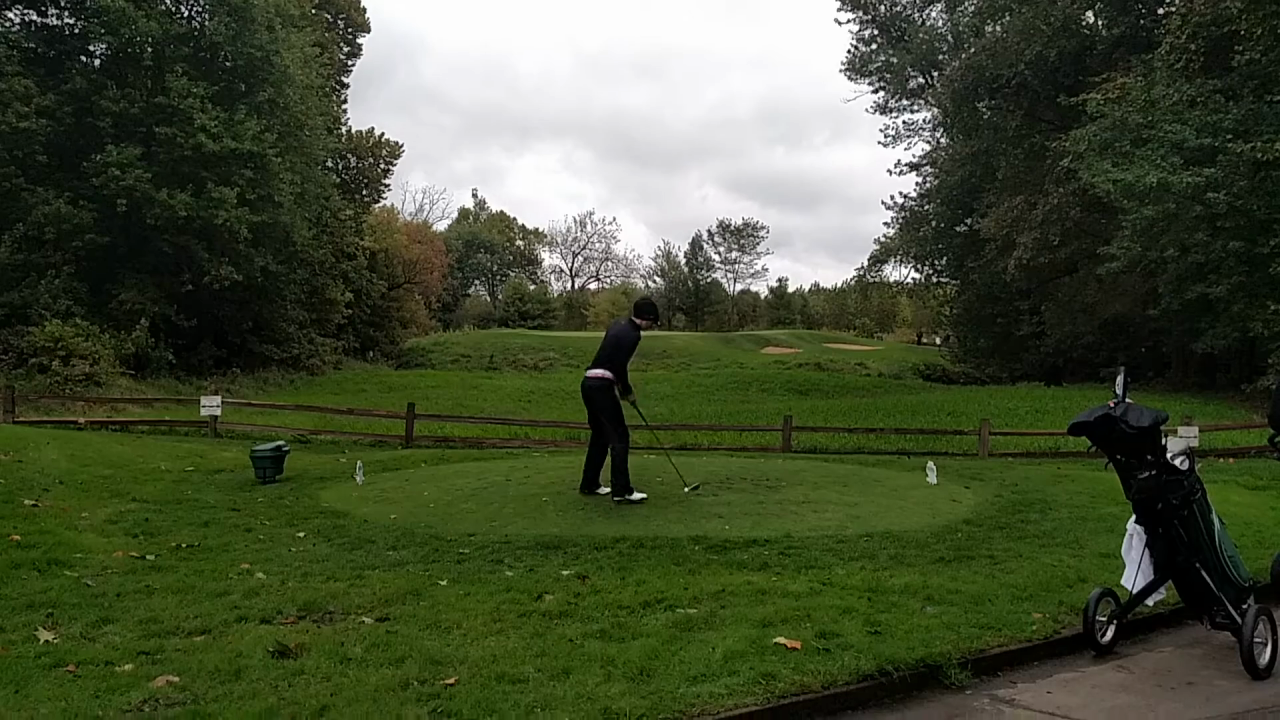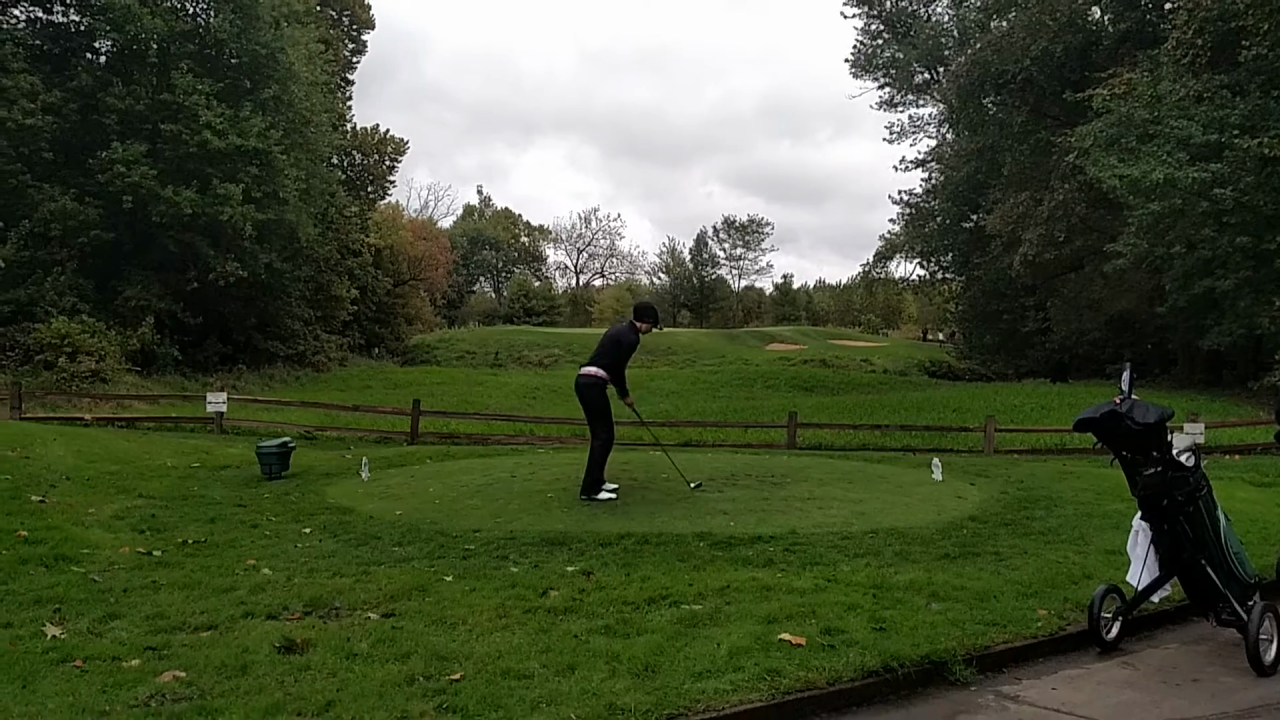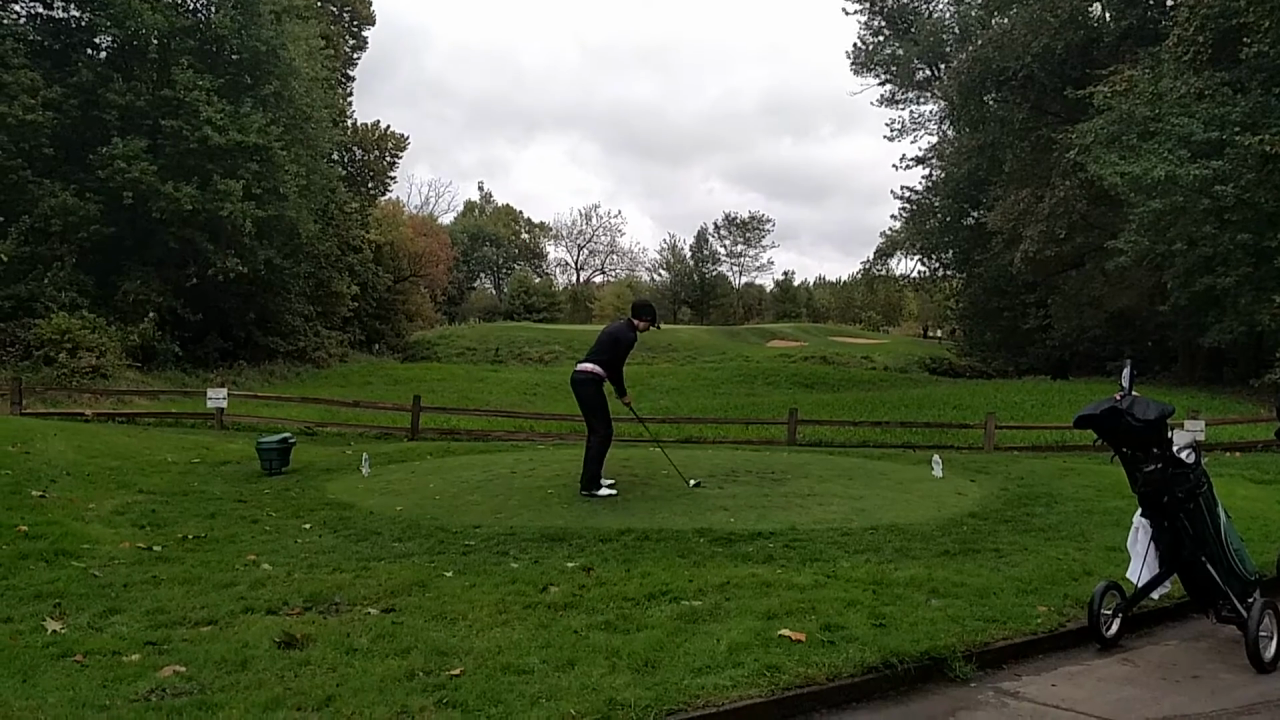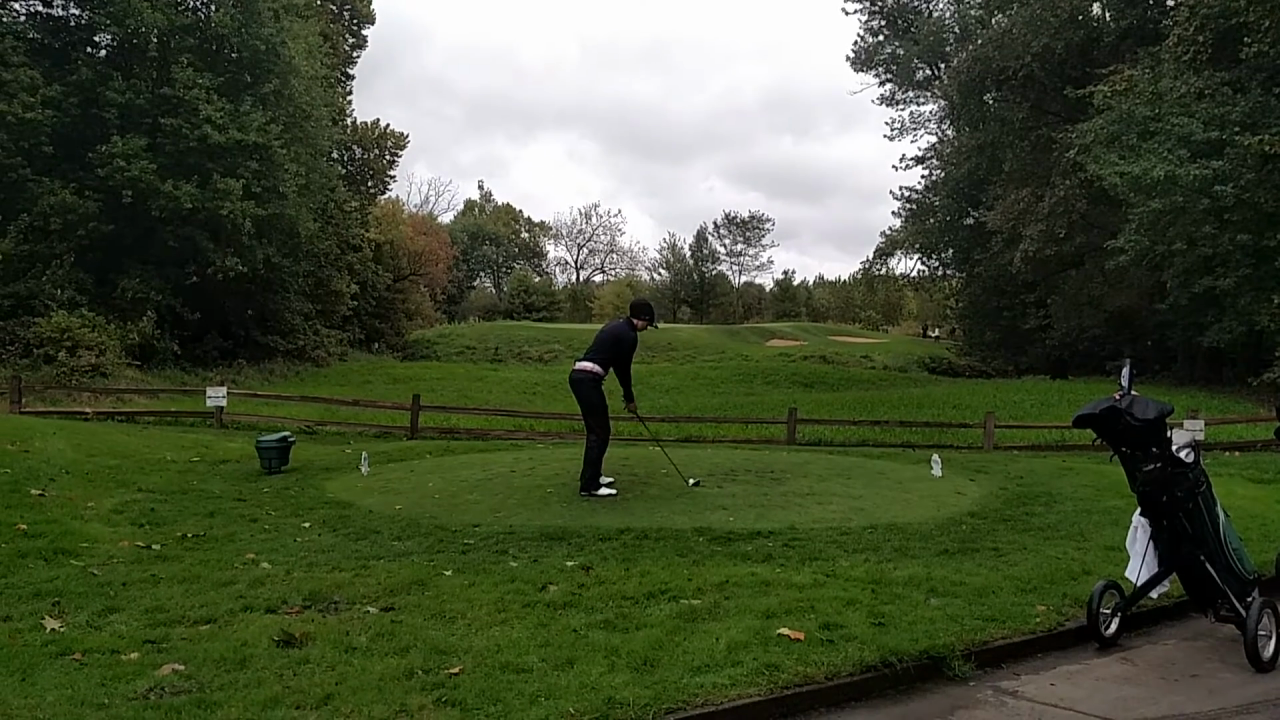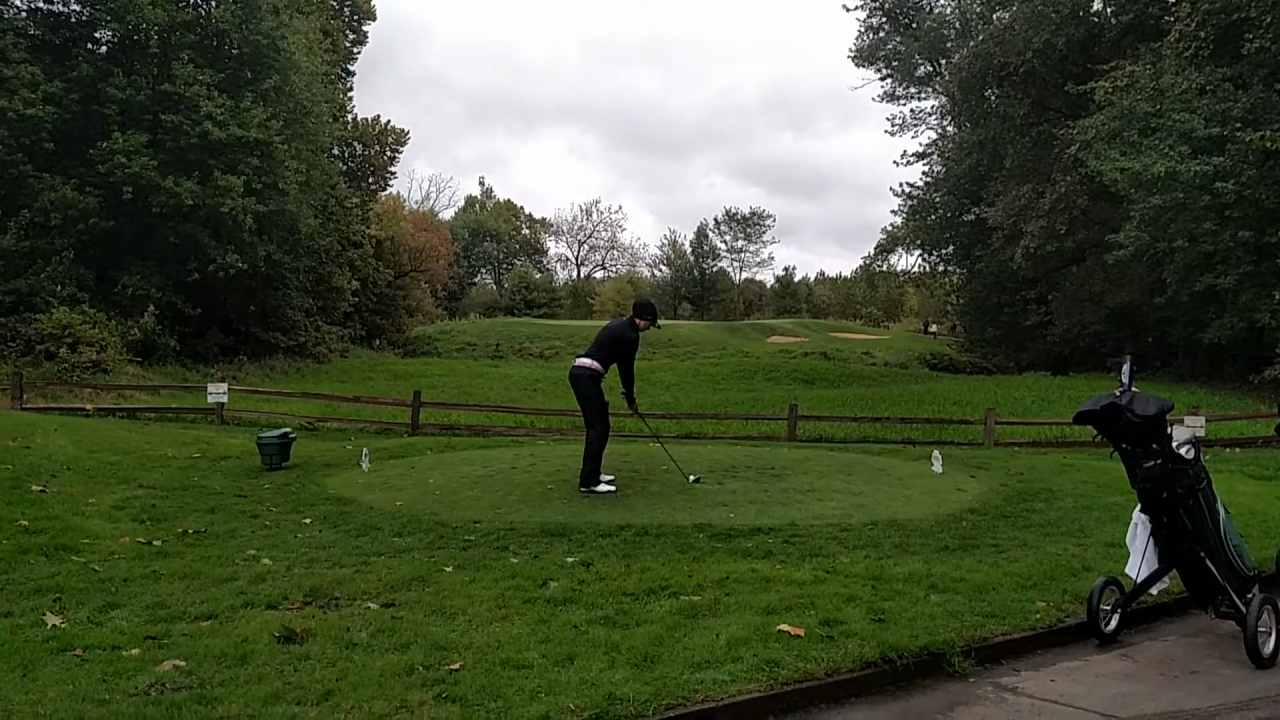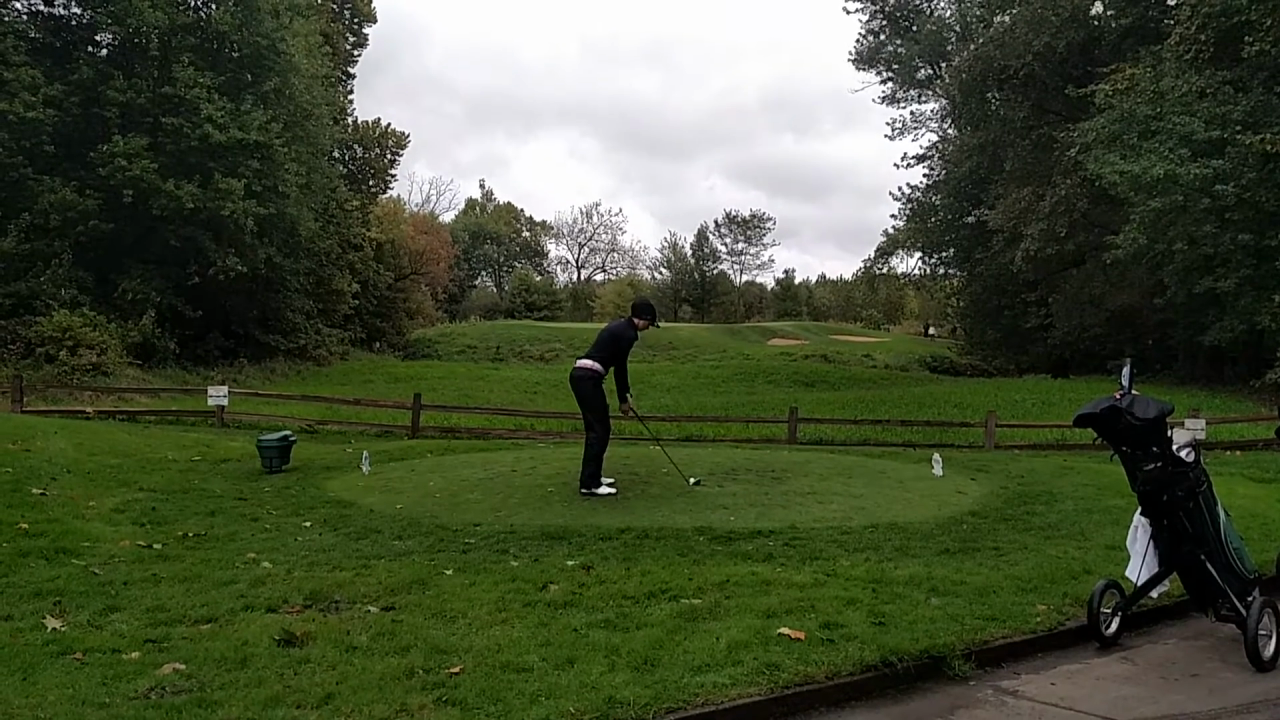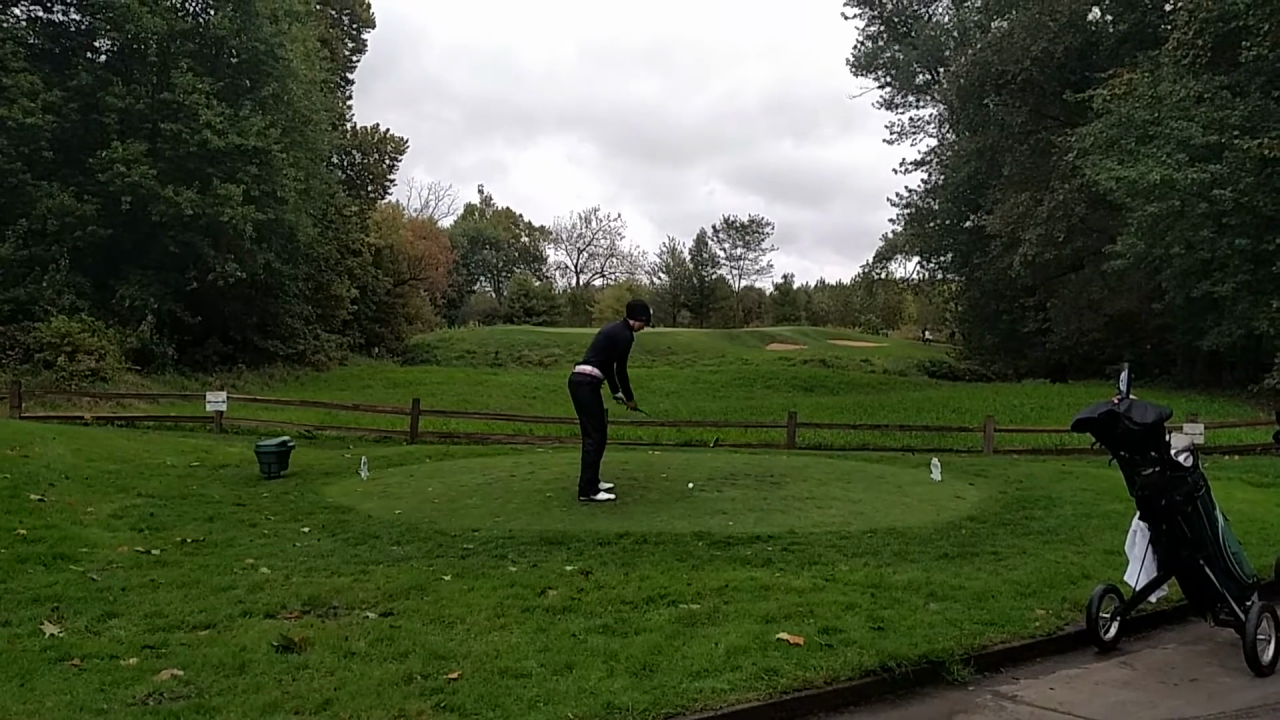
dt=0.4s
person 1, frame 1
left shoulder: (619, 326)
right shoulder: (631, 335)
right elbow: (619, 367)
left wrist: (621, 389)
right wrist: (628, 392)
left hip: (590, 383)
right hip: (601, 386)
left knee: (600, 434)
right knee: (619, 436)
left ankle: (589, 483)
right ankle: (622, 490)
person 1, frame 2
left shoulder: (620, 329)
right shoulder: (630, 338)
right elbow: (618, 369)
left wrist: (620, 391)
right wrist: (625, 394)
left hip: (585, 380)
right hip: (593, 383)
left knee: (600, 433)
right knee: (604, 435)
left ankle: (596, 480)
right ankle: (590, 489)
person 1, frame 3
left shoulder: (618, 327)
right shoulder: (628, 335)
right elbow: (615, 367)
left wrist: (619, 390)
right wrist: (623, 393)
left hip: (581, 377)
right hip: (589, 380)
left knee: (597, 429)
right knee: (603, 431)
left ankle: (590, 478)
right ankle: (590, 484)
person 1, frame 4
left shoulder: (617, 325)
right shoulder: (629, 335)
right elbow: (624, 368)
left wrist: (626, 394)
right wrist: (630, 399)
left hip: (580, 376)
right hip: (588, 379)
left knee: (596, 429)
right knee: (600, 431)
left ankle: (591, 476)
right ankle: (590, 485)
person 1, frame 5
left shoulder: (620, 324)
right shoulder: (630, 336)
left elbow: (621, 364)
right elbow: (627, 368)
left wrist: (628, 393)
right wrist: (630, 400)
left hip: (580, 372)
right hip: (587, 375)
left knee: (597, 425)
right knee: (599, 427)
left ankle: (592, 473)
right ankle: (589, 481)
person 1, frame 6
left shoulder: (620, 326)
right shoulder: (628, 333)
left elbow: (617, 364)
right elbow: (619, 367)
left wrist: (626, 393)
right wrist: (623, 400)
left hip: (582, 375)
right hip: (588, 377)
left knee: (596, 428)
right knee: (600, 429)
left ankle: (592, 476)
right ankle: (589, 483)
person 1, frame 7
left shoulder: (614, 328)
right shoulder: (624, 335)
right elbow: (620, 369)
left wrist: (616, 392)
right wrist: (630, 397)
left hip: (580, 379)
right hip: (587, 383)
left knee: (593, 434)
right knee: (596, 436)
left ankle: (591, 481)
right ankle: (587, 490)
